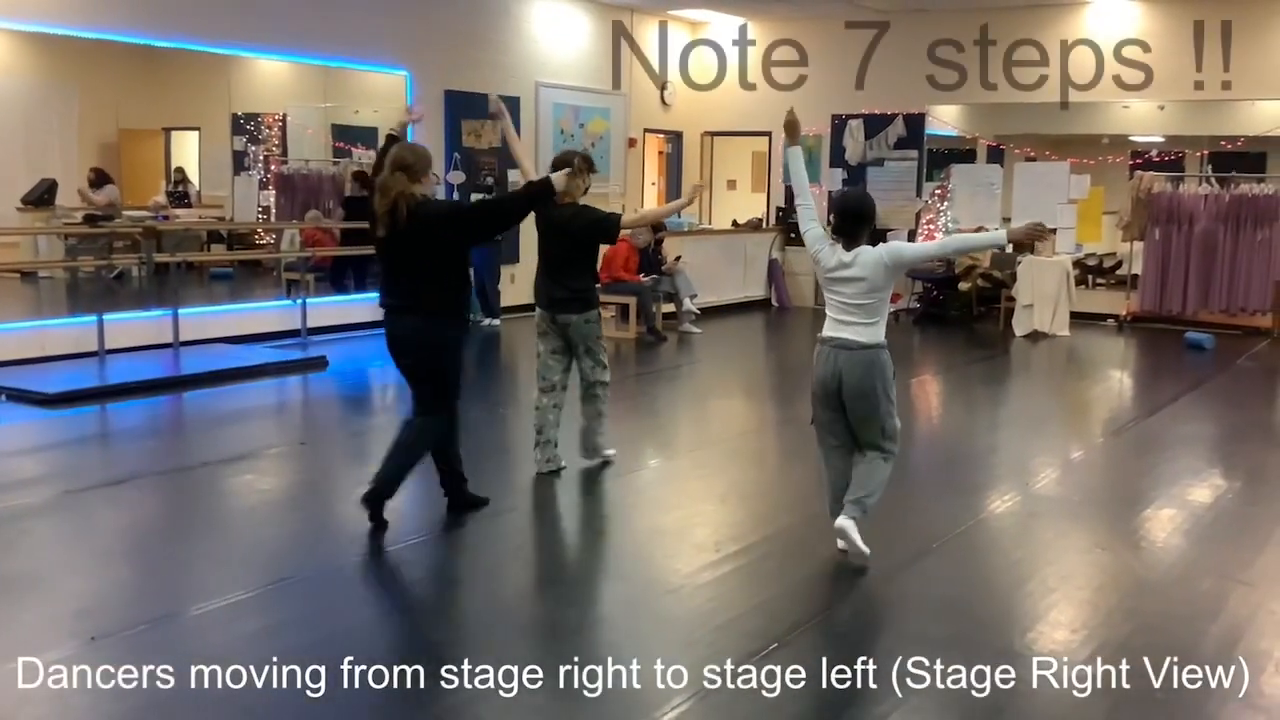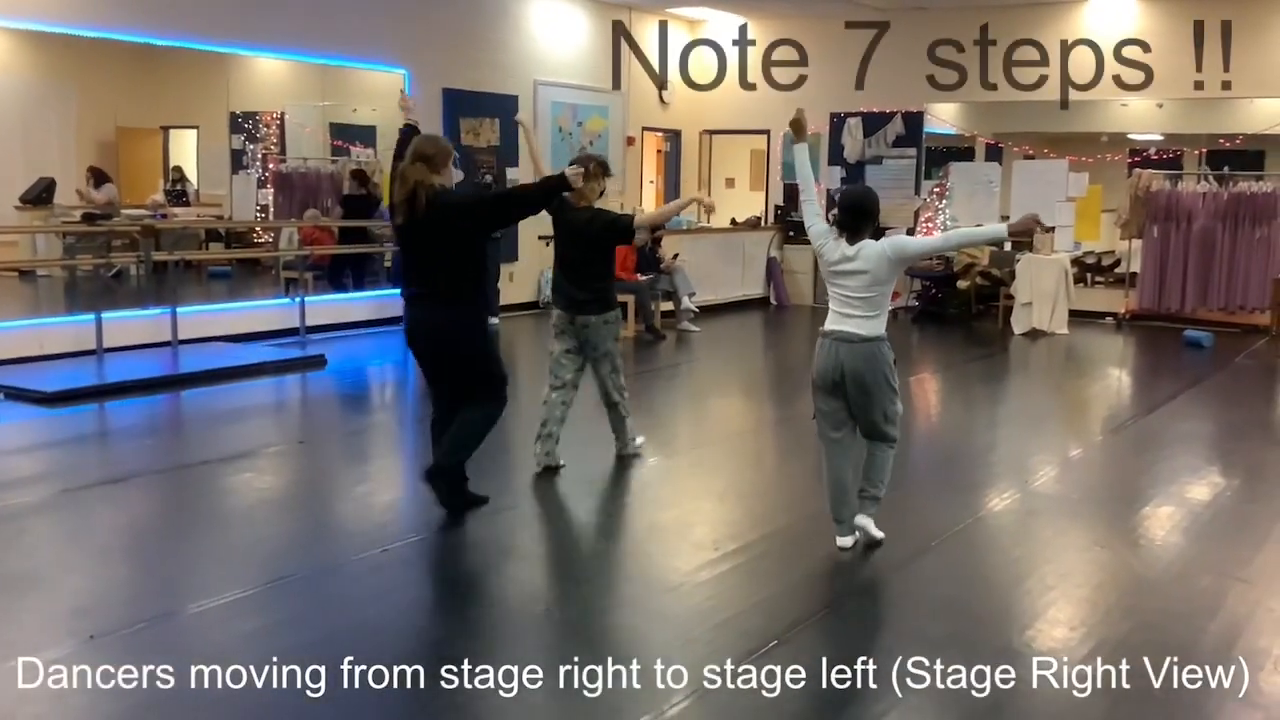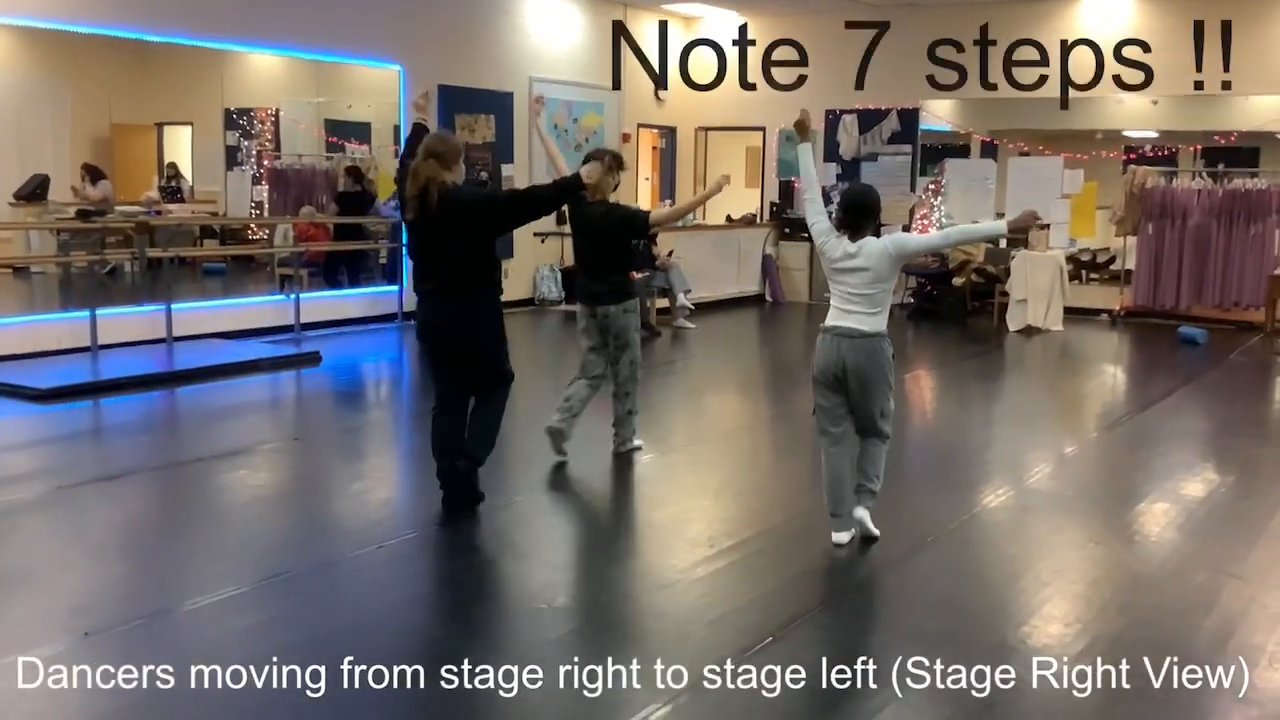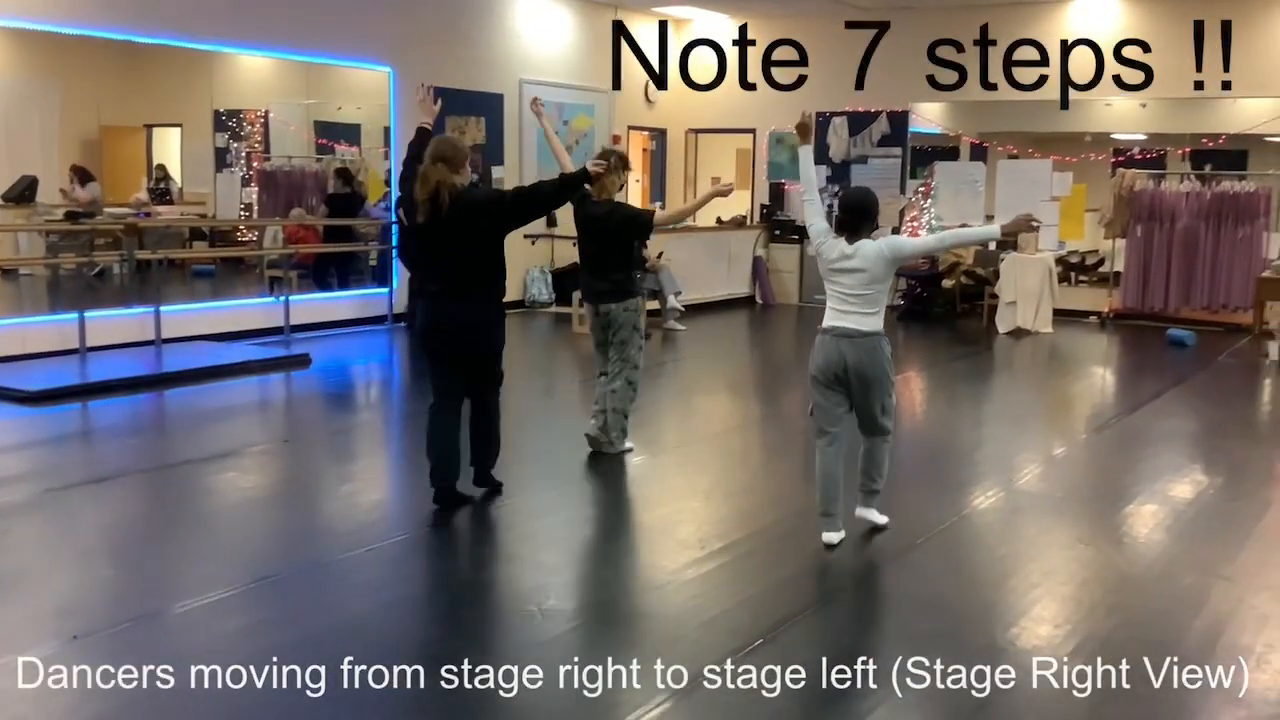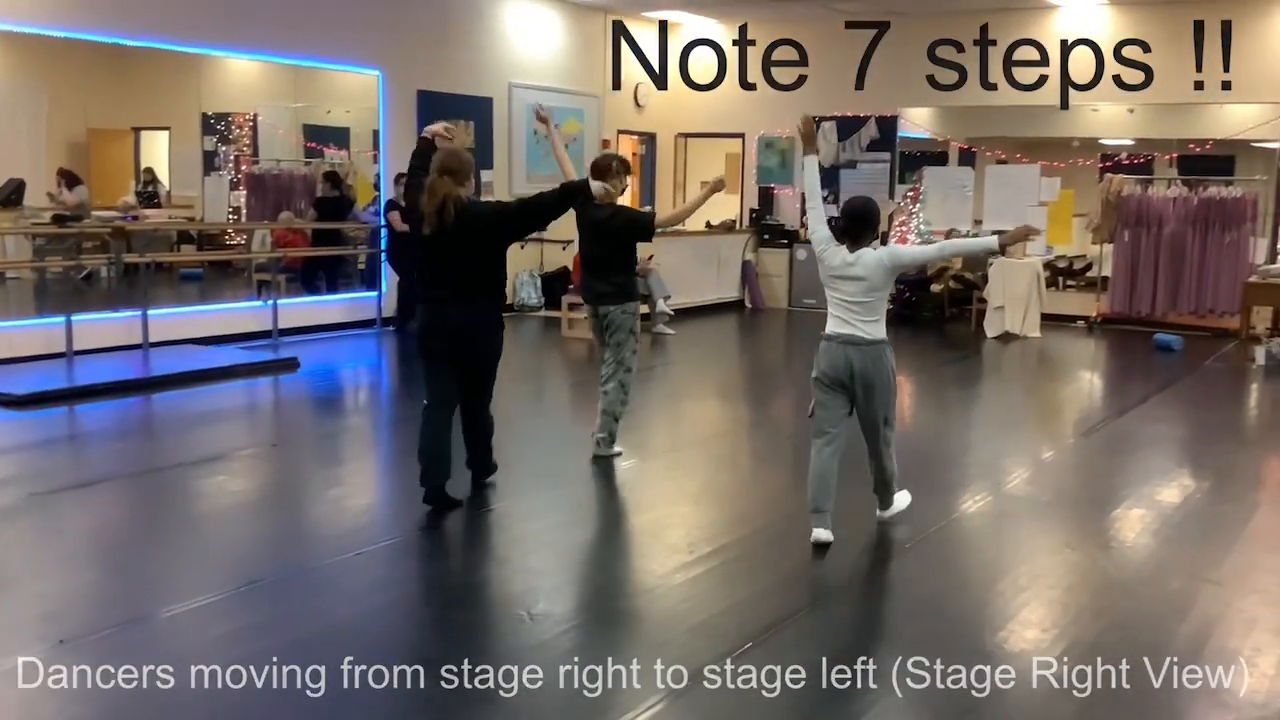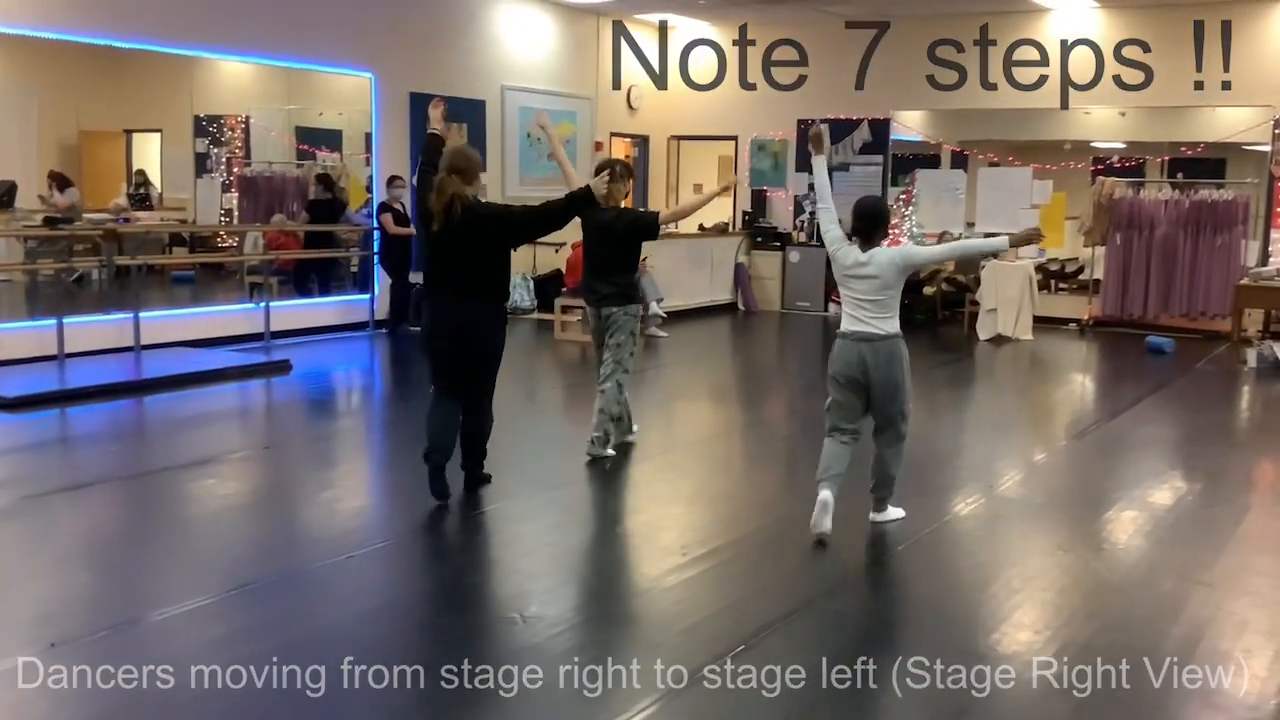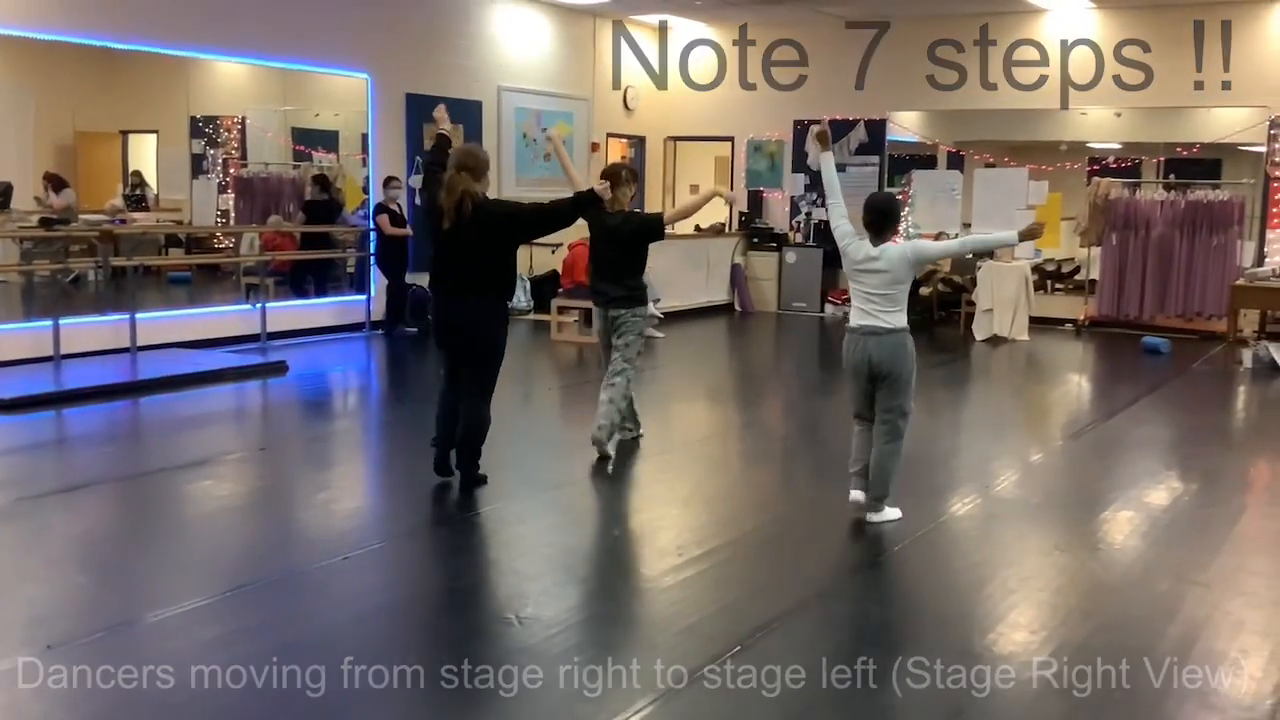
dt=0.2s
person 1, frame 1
left shoulder: (822, 254)
right shoulder: (887, 257)
left elbow: (803, 203)
right elbow: (949, 245)
left wrist: (793, 143)
right wrist: (1009, 236)
left hip: (827, 356)
right hip: (867, 361)
left knee: (835, 447)
right knee: (879, 446)
left ankle: (844, 523)
right ankle: (851, 515)
person 1, frame 2
left shoulder: (826, 248)
right shoulder: (890, 251)
left elbow: (808, 200)
right elbow: (950, 239)
left wrist: (800, 141)
right wrist: (1009, 229)
left hip: (829, 349)
right hip: (869, 352)
left knee: (836, 441)
right knee: (882, 435)
left ankle: (843, 527)
right ankle: (865, 512)
person 1, frame 3
left shoulder: (828, 245)
right shoulder: (891, 248)
left elbow: (811, 197)
right elbow: (951, 236)
left wrist: (805, 141)
right wrist: (1008, 226)
left hip: (830, 345)
right hip: (870, 348)
left knee: (834, 436)
right knee: (874, 432)
left ankle: (840, 523)
right ankle: (862, 504)
person 1, frame 4
left shoulder: (825, 246)
right shoulder: (887, 250)
left elbow: (810, 197)
right elbow: (945, 239)
left wrist: (806, 142)
right wrist: (1002, 230)
left hip: (828, 346)
right hip: (868, 348)
left knee: (829, 435)
right knee: (877, 429)
left ankle: (831, 524)
right ankle: (868, 503)
person 1, frame 5
left shoulder: (826, 254)
right shoulder: (886, 259)
left elbow: (813, 206)
right elbow: (945, 249)
left wrist: (810, 151)
right wrist: (1001, 240)
left hip: (831, 352)
right hip: (871, 355)
left knee: (826, 437)
right knee: (878, 435)
left ankle: (820, 521)
right ankle: (886, 501)
person 1, frame 6
left shoulder: (839, 253)
right shoulder: (898, 258)
left elbow: (824, 206)
right elbow: (955, 249)
left wrist: (819, 153)
right wrist: (1009, 241)
left hip: (846, 349)
right hip: (886, 351)
left knee: (840, 430)
right knee: (890, 431)
left ankle: (826, 489)
right ankle: (881, 506)
person 1, frame 7
left shoulder: (850, 248)
right shoulder: (908, 254)
left elbow: (834, 202)
right elbow: (964, 244)
left wrist: (826, 150)
right wrist: (1018, 236)
left hip: (857, 342)
right hip: (894, 344)
left knee: (864, 418)
right knee: (889, 426)
left ankle: (857, 486)
right ankle: (877, 505)
person 2, frame 1
left shoulder: (385, 213)
right shoulder: (439, 217)
left elbow: (385, 168)
right elbow: (498, 211)
left wrist: (396, 134)
right wrist: (545, 186)
left hip: (400, 325)
right hip: (434, 327)
left knee: (439, 406)
right knee: (431, 414)
left ankle: (457, 492)
right ankle: (380, 492)
person 2, frame 2
left shoulder: (404, 202)
right shoulder: (459, 206)
left elbow: (402, 162)
right elbow: (512, 200)
left wrist: (409, 124)
right wrist: (561, 182)
left hip: (419, 318)
right hip: (458, 318)
left knee: (447, 402)
right knee: (490, 394)
left ankle: (454, 490)
right ankle: (442, 470)
person 2, frame 3
left shoulder: (414, 201)
right shoulder: (472, 203)
left elbow: (413, 163)
right elbow: (526, 201)
right wrist: (576, 182)
left hip: (432, 314)
right hip: (473, 313)
left knee: (448, 398)
right knee: (494, 387)
left ankle: (452, 486)
right ankle: (467, 465)
person 2, frame 4
left shoulder: (416, 202)
right shoulder: (482, 204)
left elbow: (411, 167)
right elbow: (535, 197)
left wrist: (424, 125)
right wrist: (581, 176)
left hip: (434, 314)
right hip: (479, 314)
left knee: (445, 397)
right knee: (483, 392)
left ankle: (444, 485)
right ankle: (484, 468)
person 2, frame 5
left shoulder: (422, 212)
right shoulder: (485, 217)
left elbow: (416, 177)
right elbow: (537, 208)
left wrist: (428, 138)
right wrist: (584, 189)
left hip: (434, 320)
right hip: (478, 321)
left knee: (439, 402)
right knee: (477, 399)
left ankle: (434, 485)
right ankle: (480, 468)
person 2, frame 6
left shoulder: (431, 211)
right shoulder: (490, 219)
left elbow: (428, 168)
right elbow: (545, 216)
left wrist: (435, 132)
right wrist: (587, 195)
left hip: (440, 317)
right hip: (482, 318)
left knee: (447, 390)
right knee: (477, 395)
left ankle: (437, 460)
right ankle: (473, 471)
person 2, frame 7
left shoulder: (439, 208)
right shoulder: (497, 215)
left elbow: (434, 169)
right elbow: (550, 215)
left wrist: (442, 134)
right wrist: (592, 196)
left hip: (446, 311)
right hip: (485, 314)
left knee: (453, 380)
right knee: (476, 391)
left ankle: (443, 450)
right ankle: (467, 469)
person 3, frame 1
left shoulder: (543, 207)
right shoulder: (588, 218)
left elbow: (524, 163)
right elbow: (639, 219)
left wrist: (504, 118)
right wrist: (682, 202)
left hip: (547, 310)
right hip: (581, 311)
left knee: (549, 383)
right knee: (595, 377)
left ankle: (546, 456)
right ankle: (593, 445)
person 3, frame 2
left shoulder: (560, 211)
right shoulder: (605, 222)
left elbow: (540, 170)
right elbow: (652, 218)
left wrist: (525, 127)
right wrist: (691, 199)
left hip: (564, 312)
right hip: (599, 313)
left knee: (561, 382)
right knee: (611, 381)
left ankle: (545, 452)
right ankle: (625, 442)
person 3, frame 3
left shoulder: (577, 206)
right shoulder: (619, 216)
left elbow: (557, 163)
right elbow: (667, 216)
left wrist: (537, 120)
right wrist: (708, 193)
left hip: (588, 304)
right hip: (619, 304)
left knee: (591, 372)
right knee: (625, 372)
left ankle: (561, 422)
right ankle: (624, 438)
person 3, frame 4
left shoulder: (582, 204)
right shoulder: (623, 215)
left elbow: (564, 161)
right elbow: (671, 217)
left wrist: (543, 119)
right wrist: (710, 195)
left hip: (593, 301)
right hip: (623, 301)
left knee: (606, 368)
right knee: (623, 371)
left ankle: (597, 428)
right ankle: (614, 439)
person 3, frame 5
left shoulder: (584, 208)
right shoulder: (625, 218)
left elbow: (566, 166)
right elbow: (672, 218)
left wrist: (549, 126)
right wrist: (708, 193)
left hip: (593, 302)
right hip: (621, 304)
left knee: (610, 366)
right knee: (618, 372)
left ankle: (604, 434)
right ankle: (604, 441)
person 3, frame 6
left shoulder: (588, 212)
right shoulder: (631, 220)
left elbow: (568, 171)
right elbow: (676, 213)
left wrist: (549, 131)
right wrist: (714, 193)
left hip: (594, 304)
right hip: (623, 305)
left knee: (609, 367)
right knee: (613, 372)
left ankle: (622, 428)
right ankle: (599, 441)
person 3, frame 7
left shoulder: (595, 216)
right shoulder: (638, 223)
left elbow: (574, 179)
right elbow: (681, 212)
left wrist: (556, 142)
right wrist: (714, 192)
left hip: (603, 306)
right hip: (631, 307)
left knee: (616, 367)
right knee: (620, 372)
left ankle: (628, 425)
right ankle: (603, 430)
